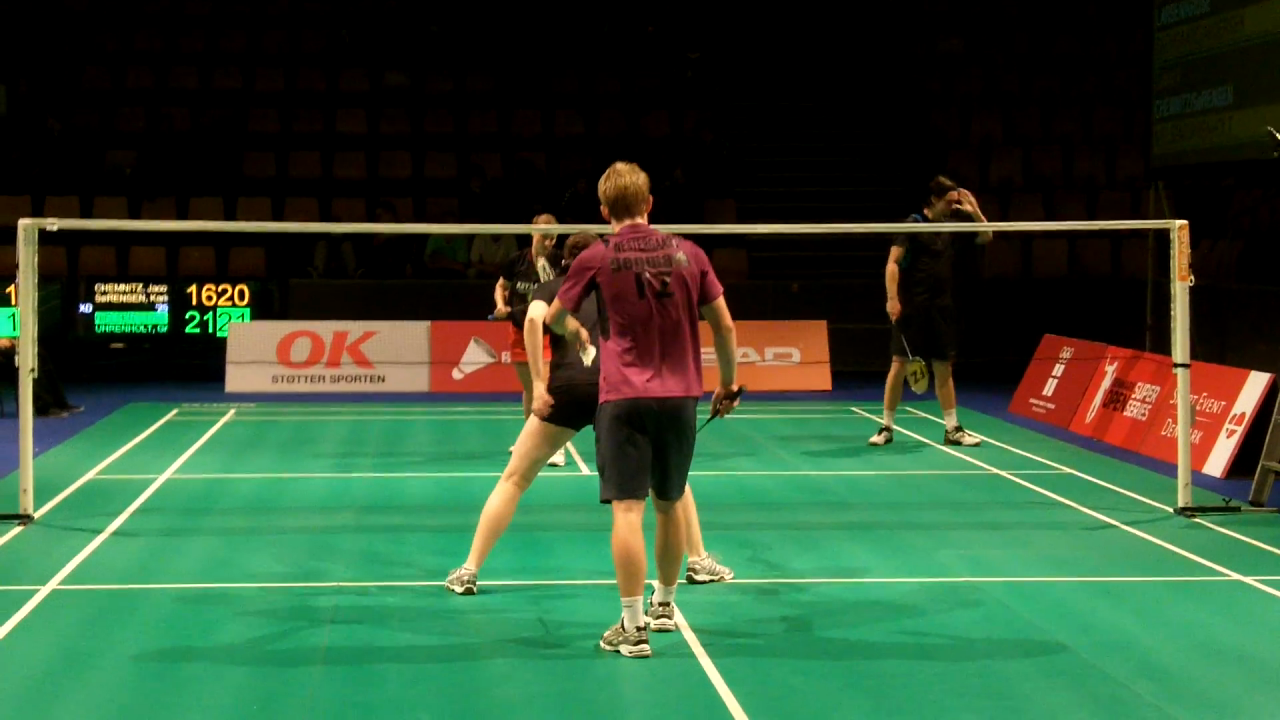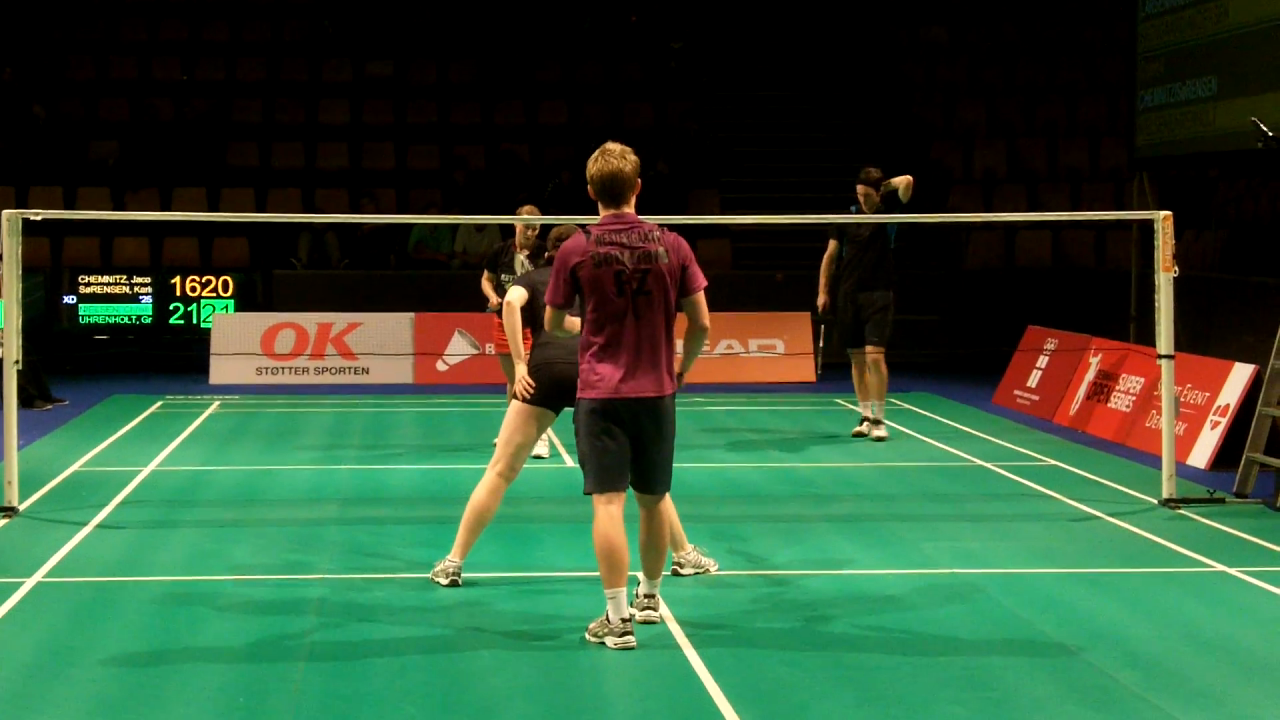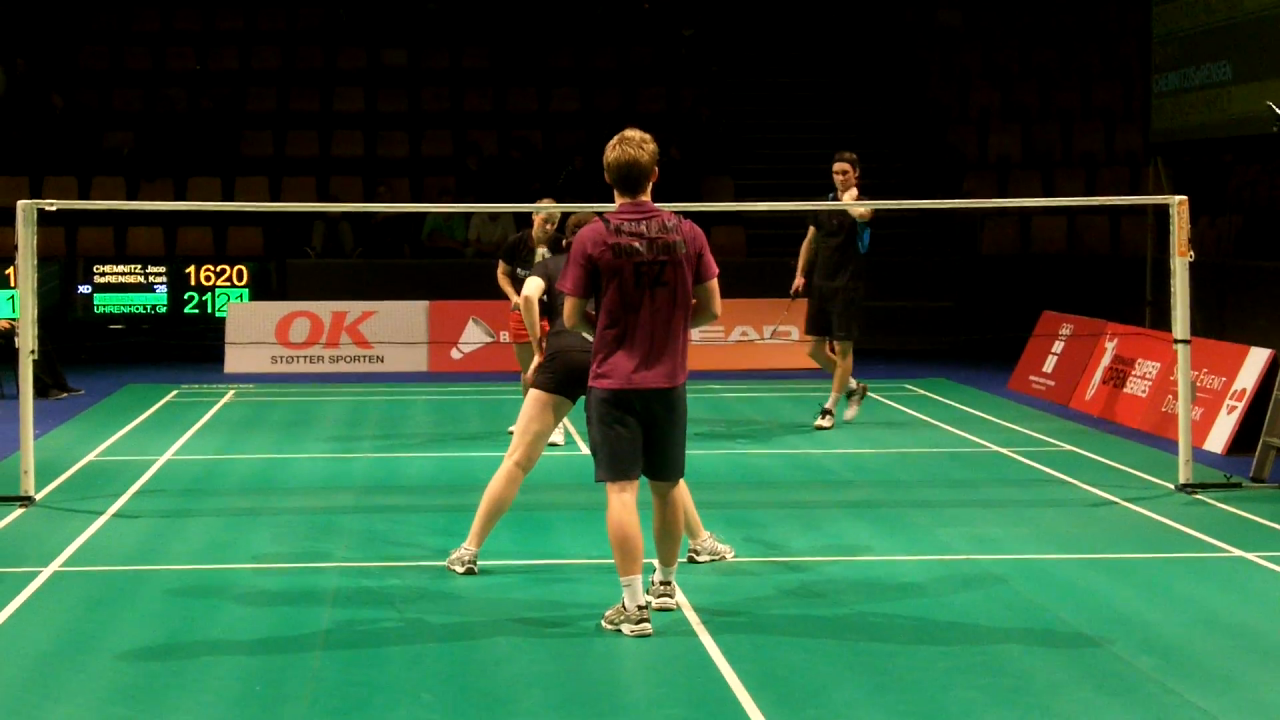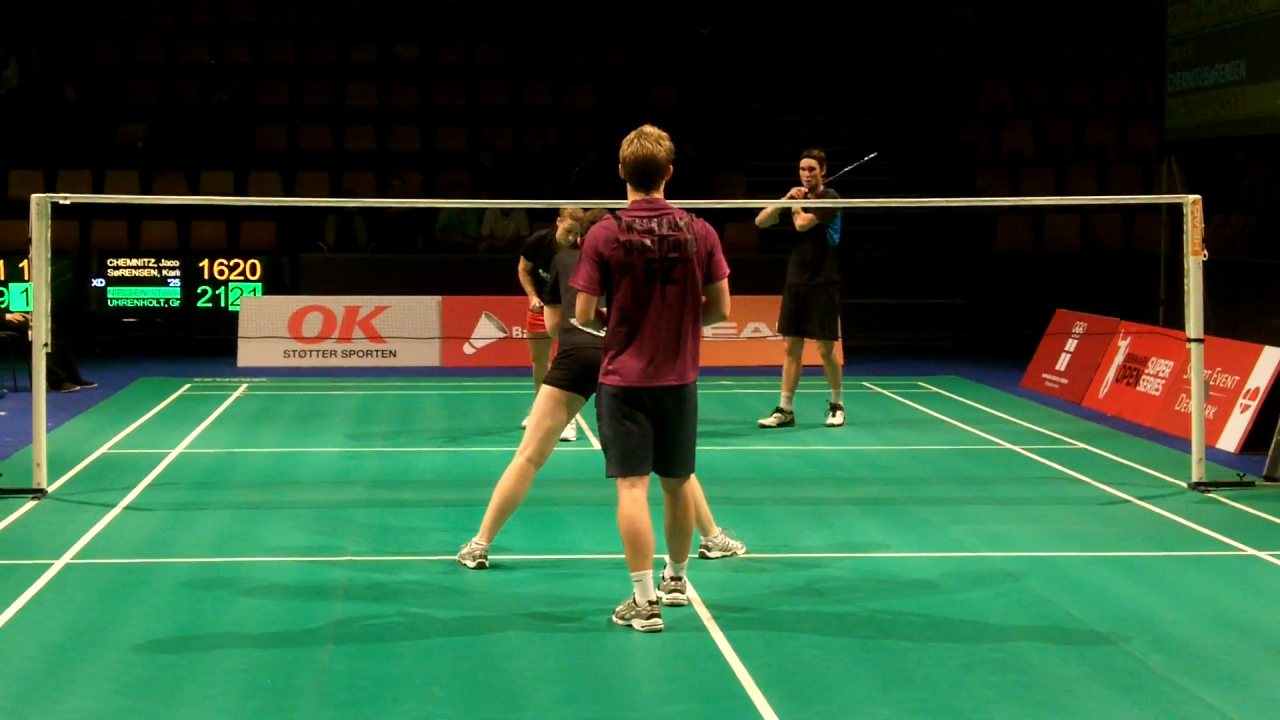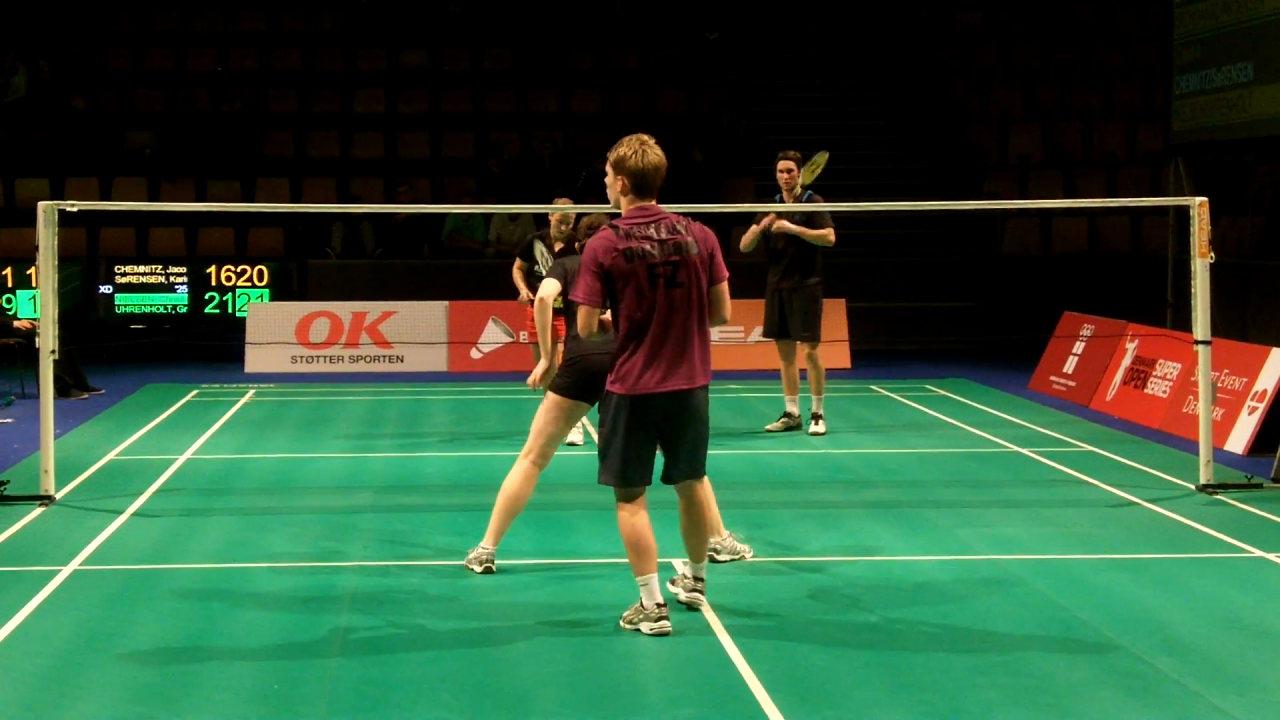
dt=0.5s
person 1, frame 1
left shoulder: (597, 258)
right shoulder: (688, 253)
left elbow: (554, 318)
right elbow: (725, 327)
left wrist: (577, 331)
right wrist: (728, 383)
left hip: (625, 398)
right hip: (680, 396)
left knee: (628, 508)
right knee: (669, 503)
left ankle: (633, 627)
right ankle: (664, 605)
person 1, frame 2
left shoulder: (575, 250)
right shoulder: (672, 245)
left elbow: (553, 325)
right elbow: (700, 324)
right wrist: (680, 368)
left hip: (600, 392)
right hip: (656, 391)
left knee: (608, 501)
right knee: (653, 499)
left ankle: (618, 618)
right ankle: (649, 596)
person 1, frame 3
left shoulder: (592, 238)
right shoulder: (688, 233)
left elbow: (573, 318)
right elbow: (710, 309)
left hip: (613, 382)
right hip: (668, 381)
left knee: (621, 490)
right knee: (667, 486)
left ankle: (634, 606)
right ankle: (665, 584)
person 1, frame 4
left shoulder: (604, 235)
right shoulder: (700, 232)
left elbow: (585, 315)
right elbow: (719, 309)
left hip: (624, 379)
right hip: (679, 379)
left knee: (632, 486)
right knee: (678, 483)
left ankle: (645, 601)
right ankle: (676, 580)
person 1, frame 5
left shoulder: (603, 245)
right shoulder: (699, 236)
left elbow: (587, 328)
right elbow: (721, 311)
left hip: (633, 388)
right hip: (690, 385)
left knee: (631, 496)
right knee: (692, 484)
left ankle: (652, 604)
right ankle: (695, 580)
person 2, frame 1
left shoulder: (551, 288)
left elbow: (534, 319)
left wrist: (539, 382)
left hip: (569, 385)
left knee: (514, 480)
left ankle: (468, 571)
right ankle: (700, 561)
person 2, frame 2
left shoulder: (533, 278)
left elbow: (512, 302)
left wrist: (519, 363)
left hip: (548, 369)
left knee: (501, 471)
left ankle: (453, 562)
right ankle: (685, 555)
person 2, frame 3
left shoulder: (549, 265)
left elbow: (528, 296)
left wrist: (539, 349)
left hip: (564, 358)
left knee: (518, 461)
left ankle: (468, 551)
right ankle: (701, 542)
person 2, frame 4
left shoulder: (563, 260)
left elbow: (552, 325)
left hip: (576, 355)
left knee: (530, 456)
left ankle: (479, 545)
right ankle: (712, 538)
person 2, frame 5
left shoulder: (566, 264)
left elbow: (543, 297)
left wrist: (546, 357)
left hip: (582, 361)
left knee: (532, 458)
left ankle: (486, 549)
right ankle: (720, 540)
person 3, frame 1
left shoulder: (952, 226)
right shoulder: (912, 225)
left elbow: (986, 236)
right elbow: (892, 263)
left wrist: (974, 210)
right wrist: (892, 298)
left hip: (941, 308)
right hip: (911, 307)
left knee: (944, 369)
right knee: (899, 366)
left ankle: (953, 429)
right ankle: (887, 427)
person 3, frame 2
left shoulder: (889, 210)
left elbow: (907, 181)
right elbow: (830, 255)
left wrist: (884, 187)
right wrist: (823, 291)
left hip: (878, 295)
right hip: (848, 295)
left knee: (874, 356)
right knee: (857, 359)
left ankle: (878, 419)
right ankle: (868, 417)
person 3, frame 3
left shoulder: (858, 205)
left elbow: (863, 213)
right elbow: (810, 241)
left wrist: (848, 199)
right wrist: (800, 274)
left hip: (846, 286)
right hip: (819, 284)
left knee: (842, 349)
right knee: (815, 349)
left ankle: (830, 409)
right ankle: (853, 387)
person 3, frame 4
left shoulder: (830, 199)
right shoulder: (794, 200)
left elbow: (802, 224)
right elbow: (760, 221)
left wrist: (796, 205)
right wrist: (788, 198)
left hip: (824, 285)
right hip: (795, 283)
left knee: (825, 349)
right knee: (791, 348)
left ankle: (836, 404)
right ankle: (785, 410)
person 3, frame 5
left shoulder: (813, 202)
left elbow: (829, 238)
right elbow: (745, 246)
left wrist: (793, 228)
right wrist: (762, 226)
left hip: (805, 286)
right hip: (777, 287)
left knee: (810, 352)
right knee: (785, 353)
left ankle: (818, 414)
right ankle: (792, 414)
person 4, frame 1
right shoulder: (516, 261)
right elbow: (501, 287)
right wrist: (500, 305)
right hip: (520, 332)
right knee: (528, 389)
left ankle: (557, 446)
person 4, frame 2
right shoulder: (499, 252)
right elbow: (486, 280)
right wrist: (492, 297)
right hip: (504, 323)
right knee: (512, 380)
left ankle: (541, 438)
person 4, frame 3
left shoulder: (562, 247)
right shoulder: (515, 243)
right elbow: (502, 273)
right wrist: (513, 297)
right hip: (522, 312)
right knee: (527, 368)
left ankle: (556, 424)
person 4, frame 4
right shoulder: (537, 241)
right elbow: (523, 269)
right wrist: (533, 297)
right hip: (542, 306)
right knee: (539, 361)
left ankle: (568, 419)
person 4, frame 5
right shoulder: (534, 242)
right elbow: (517, 269)
right wrist: (523, 290)
left hip: (567, 312)
right hip: (538, 311)
left ankle: (575, 424)
